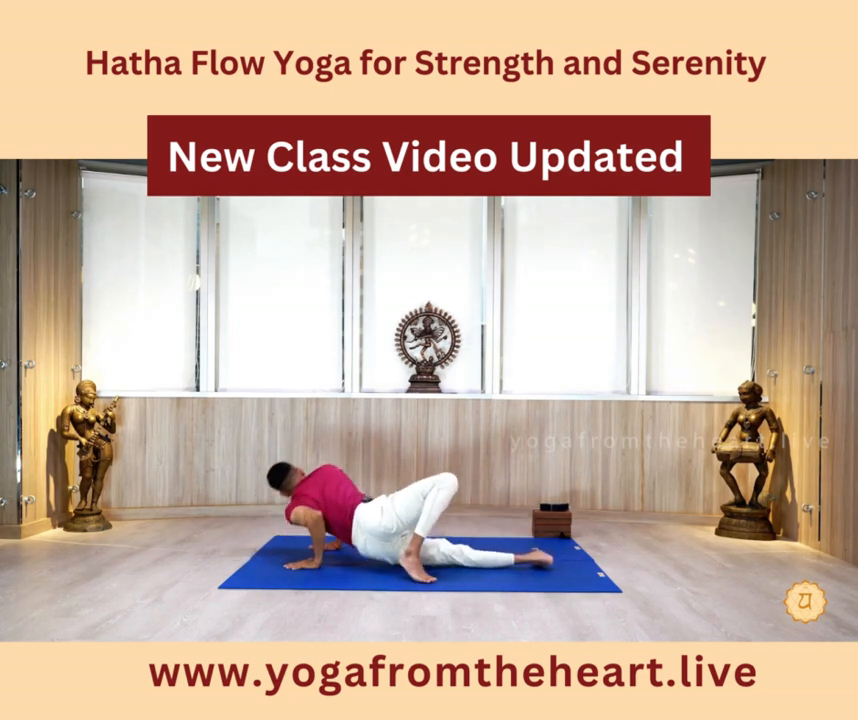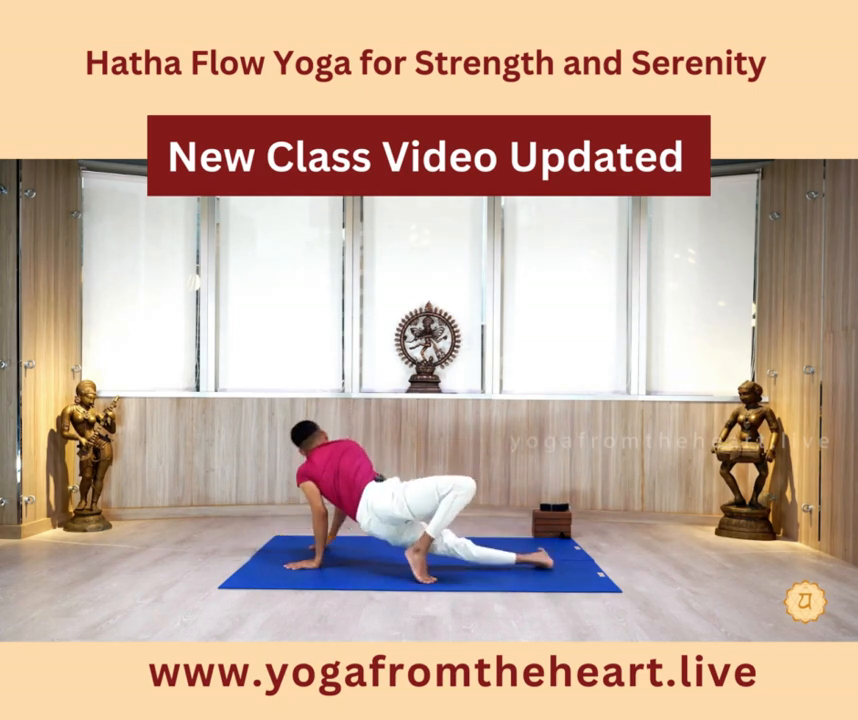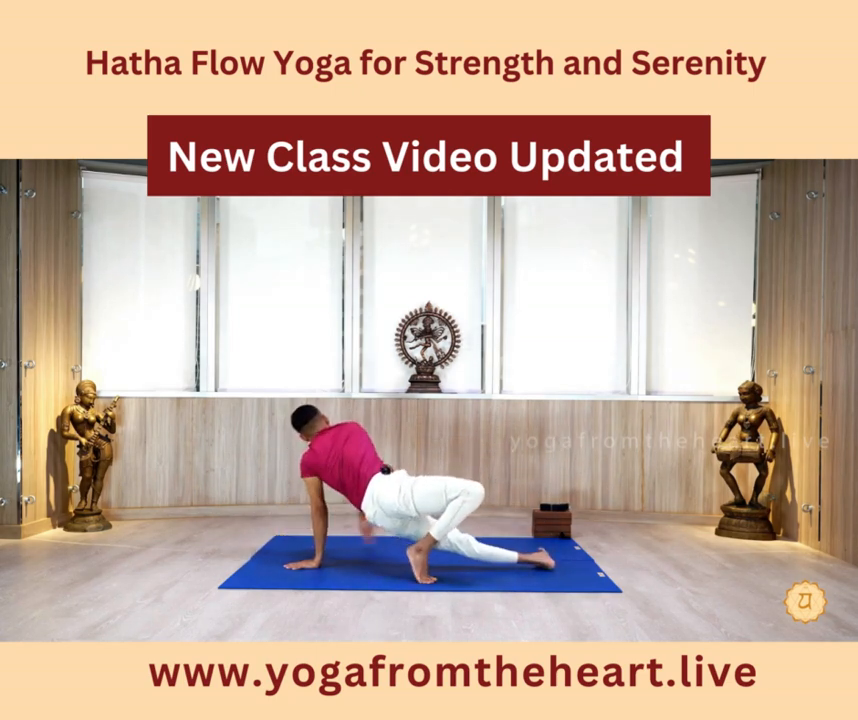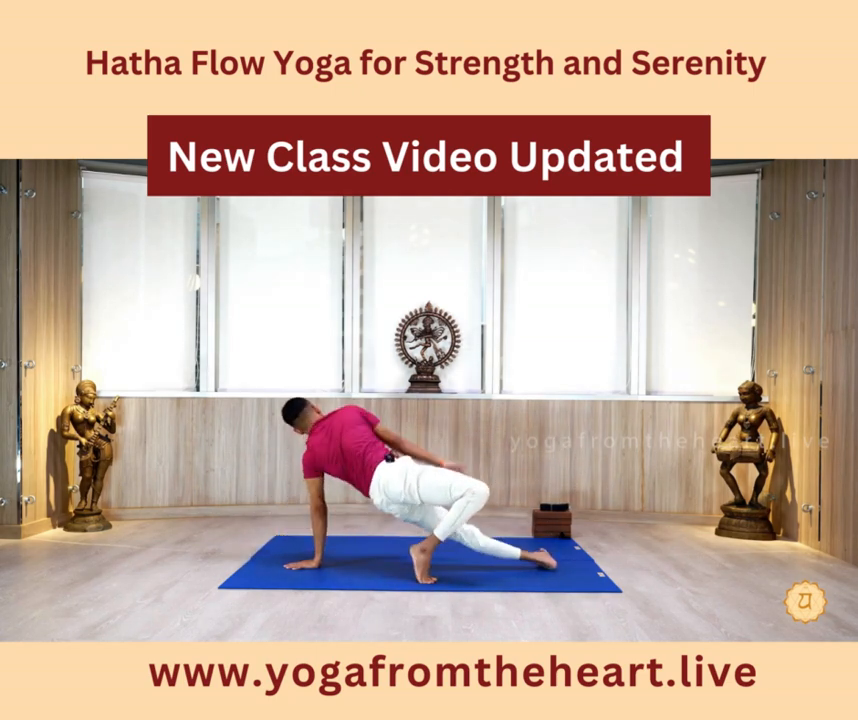
dt=0.3s
person 1, frame 1
left shoulder: (293, 510)
right shoulder: (326, 470)
left elbow: (315, 518)
left wrist: (317, 558)
left hip: (369, 543)
right hip: (375, 518)
left knee: (452, 552)
right knee: (446, 481)
person 1, frame 2
left shoulder: (304, 472)
right shoulder: (347, 445)
left elbow: (320, 512)
left wrist: (318, 557)
right wrist: (330, 534)
left hip: (372, 521)
right hip: (382, 498)
left knee: (454, 545)
right knee: (464, 485)
person 1, frame 3
left shoulder: (308, 460)
right shoulder: (352, 428)
left elbow: (318, 509)
left wrist: (317, 558)
left hip: (377, 512)
right hip: (389, 489)
left knee: (458, 541)
right knee: (473, 491)
left ankle: (527, 558)
person 1, frame 4
left shoulder: (310, 456)
right shoulder: (350, 412)
left elbow: (318, 507)
right elbow: (397, 442)
left wrist: (317, 558)
right wrist: (439, 462)
left hip: (386, 498)
right hip: (396, 473)
left knee: (461, 530)
right knee: (477, 491)
left ankle: (528, 556)
right ankle: (426, 548)
